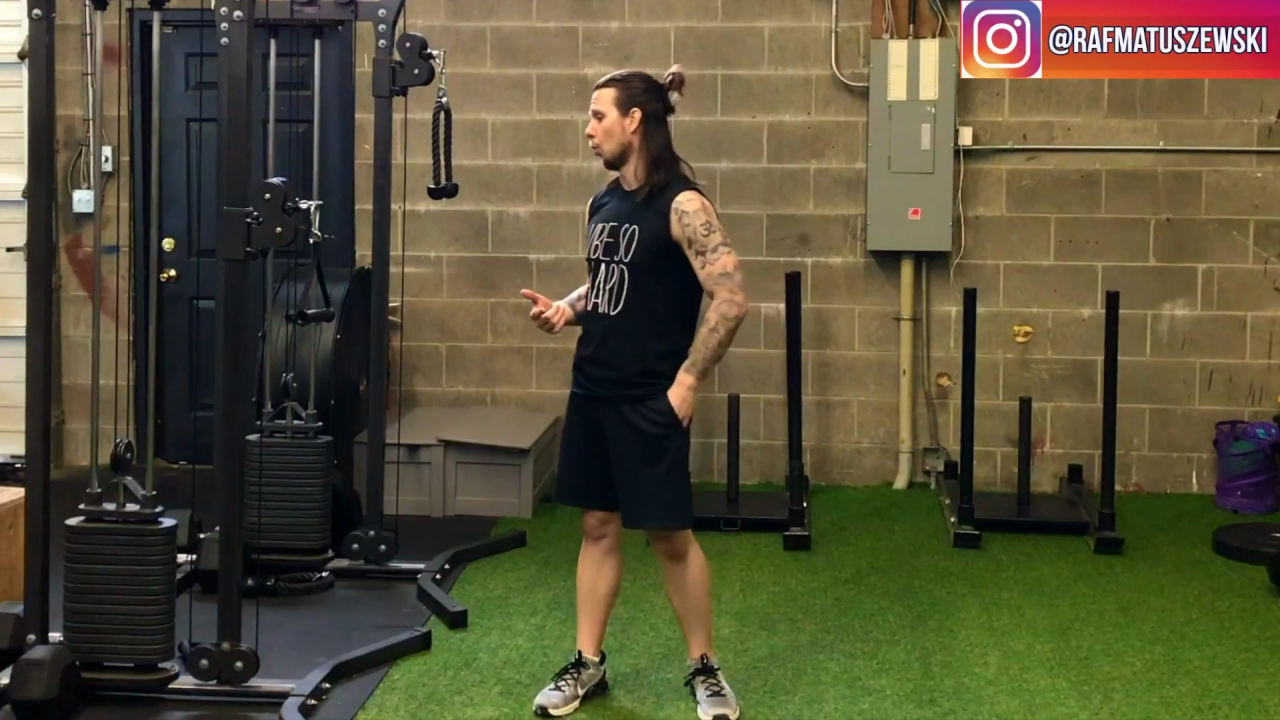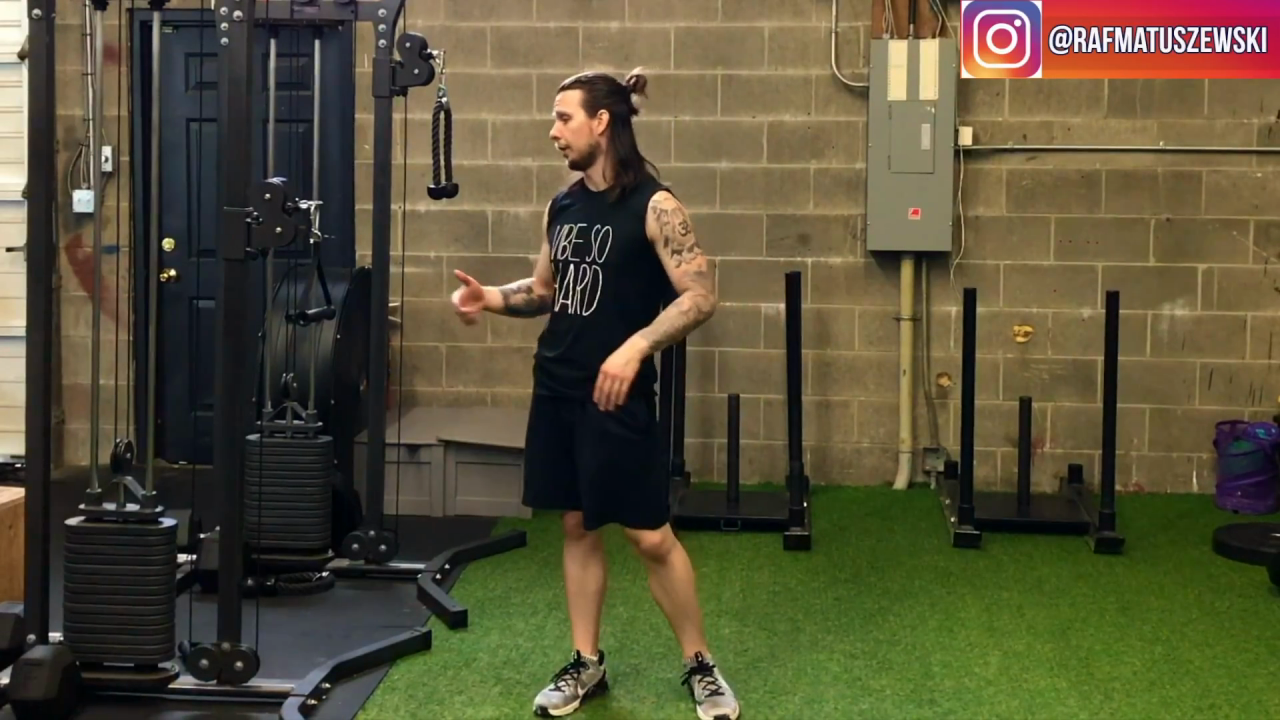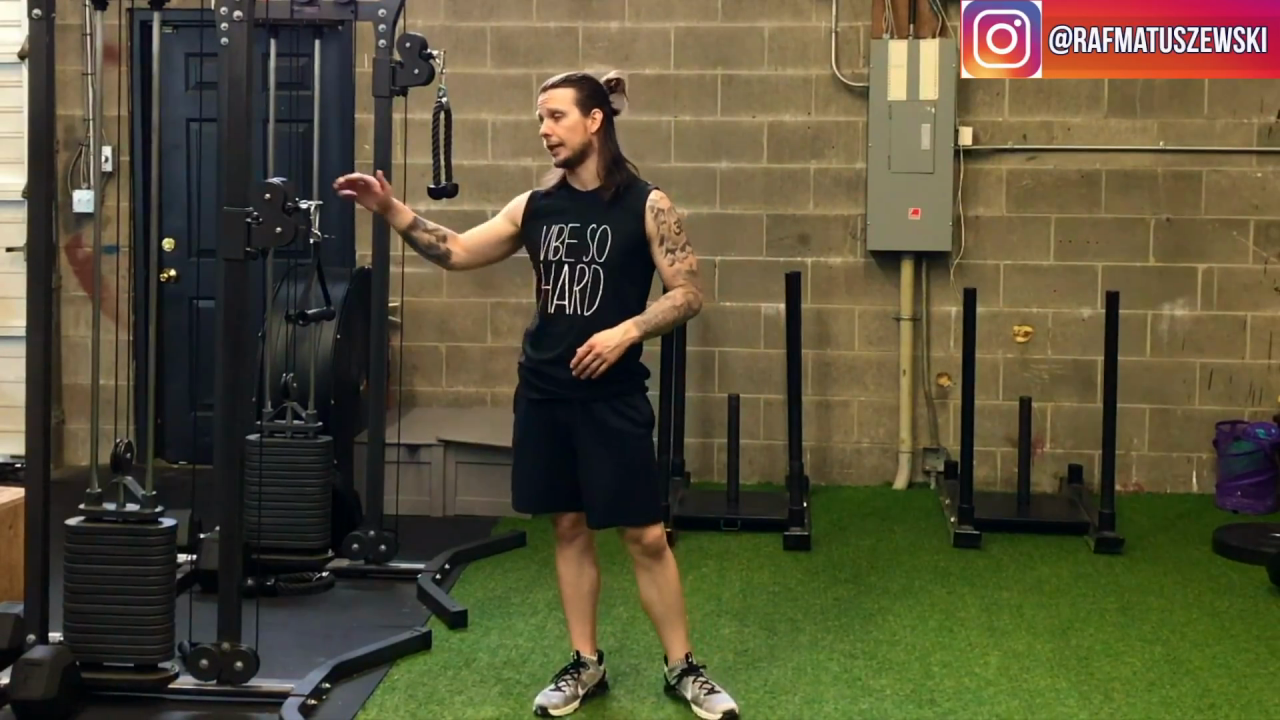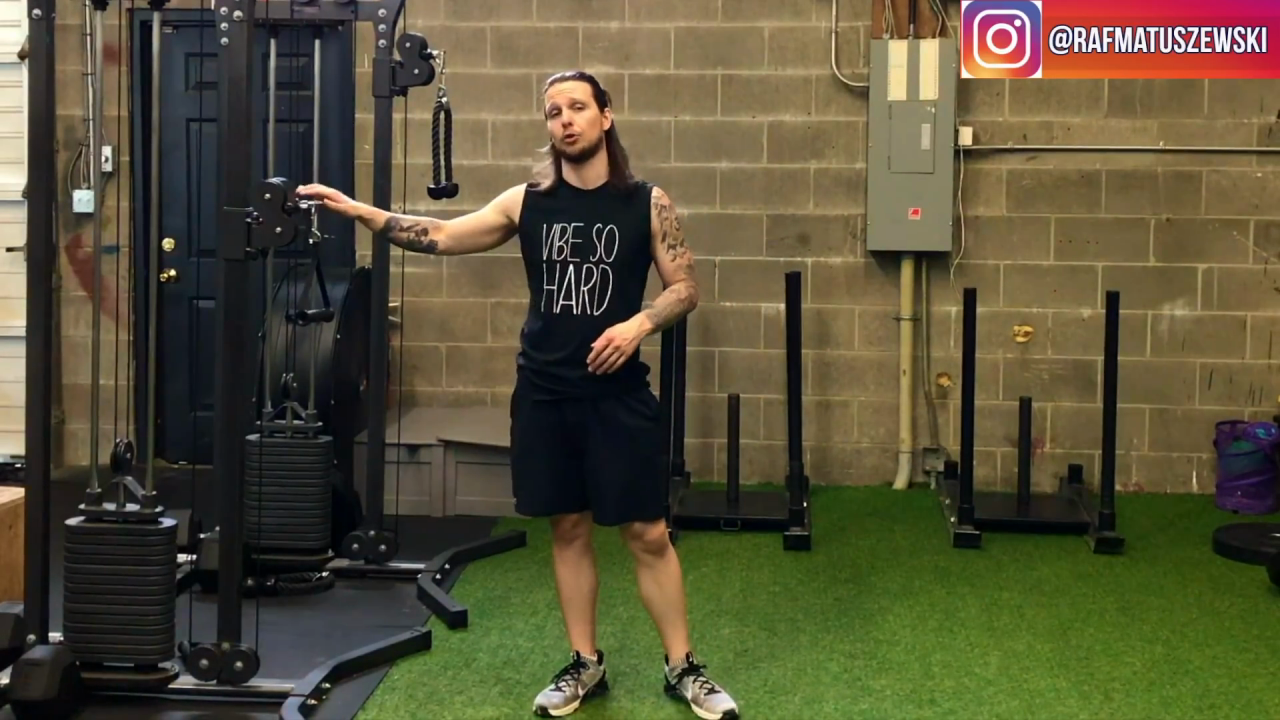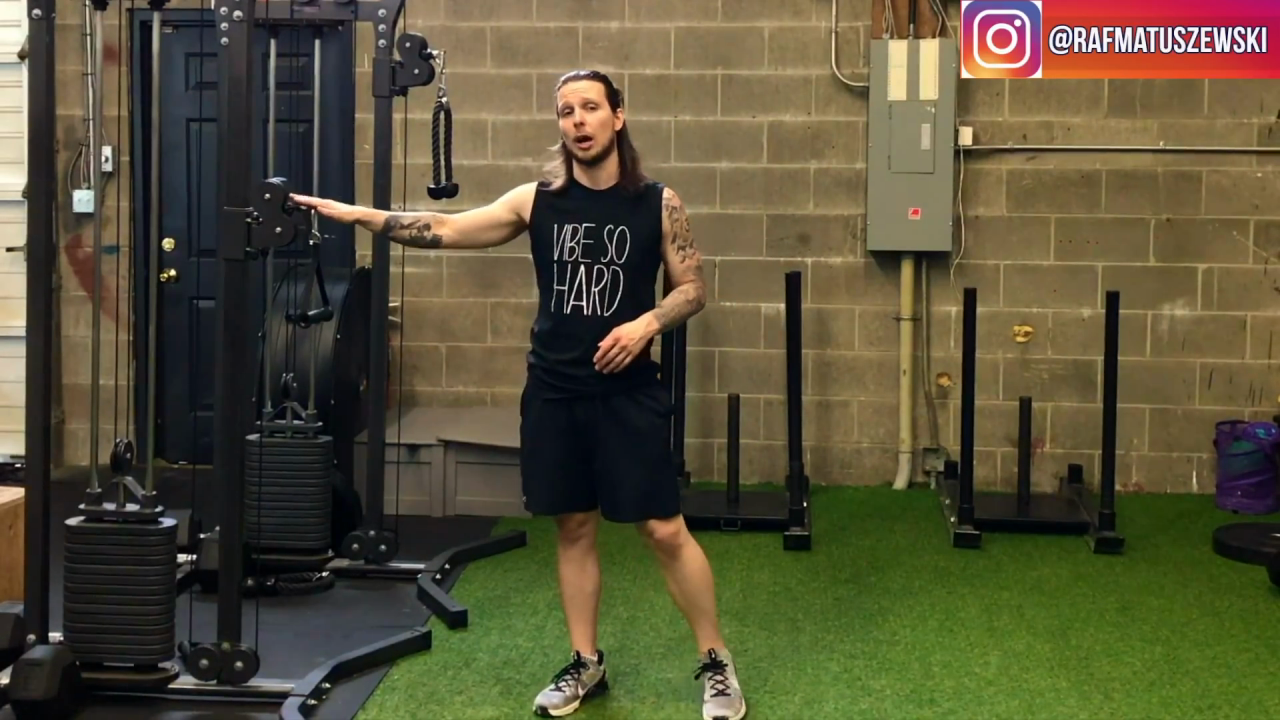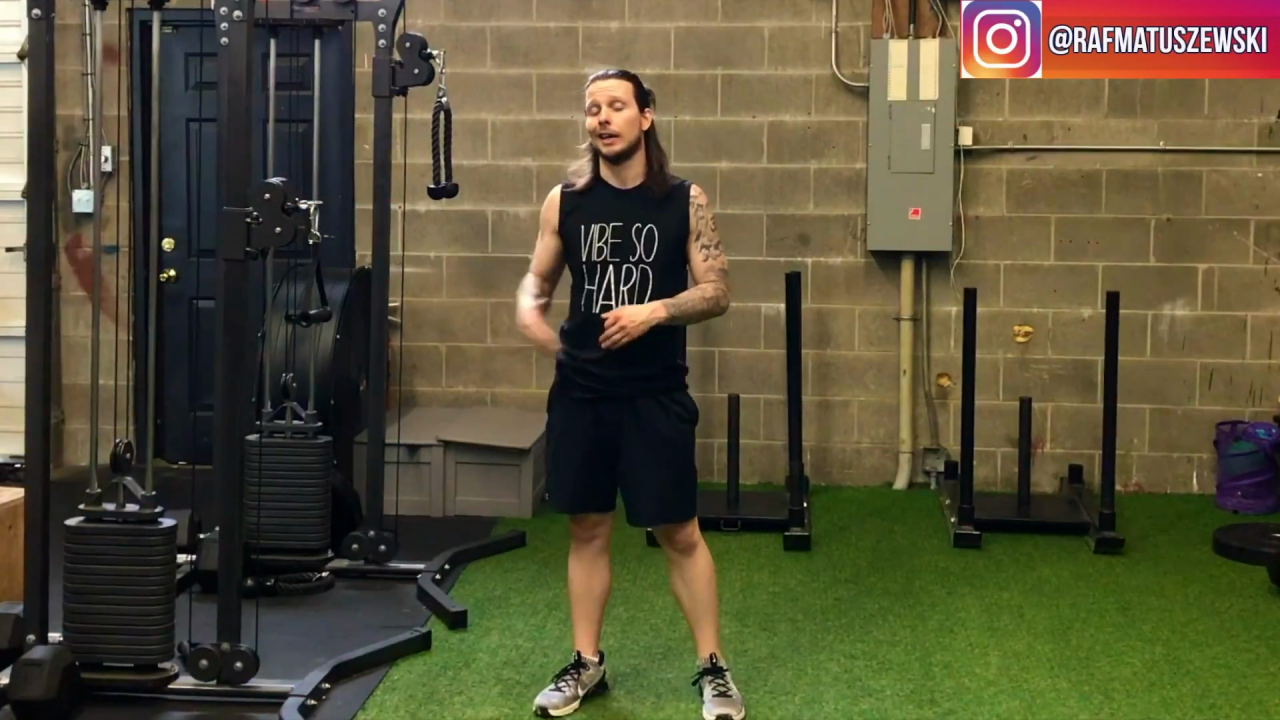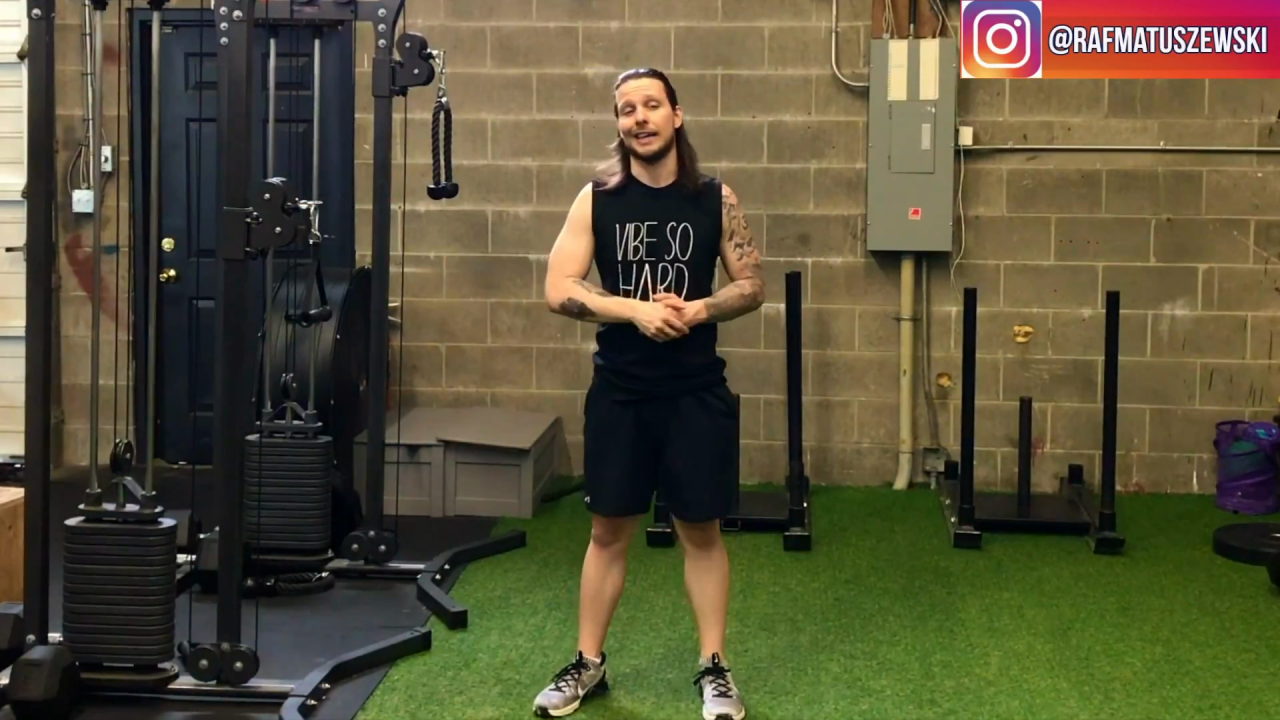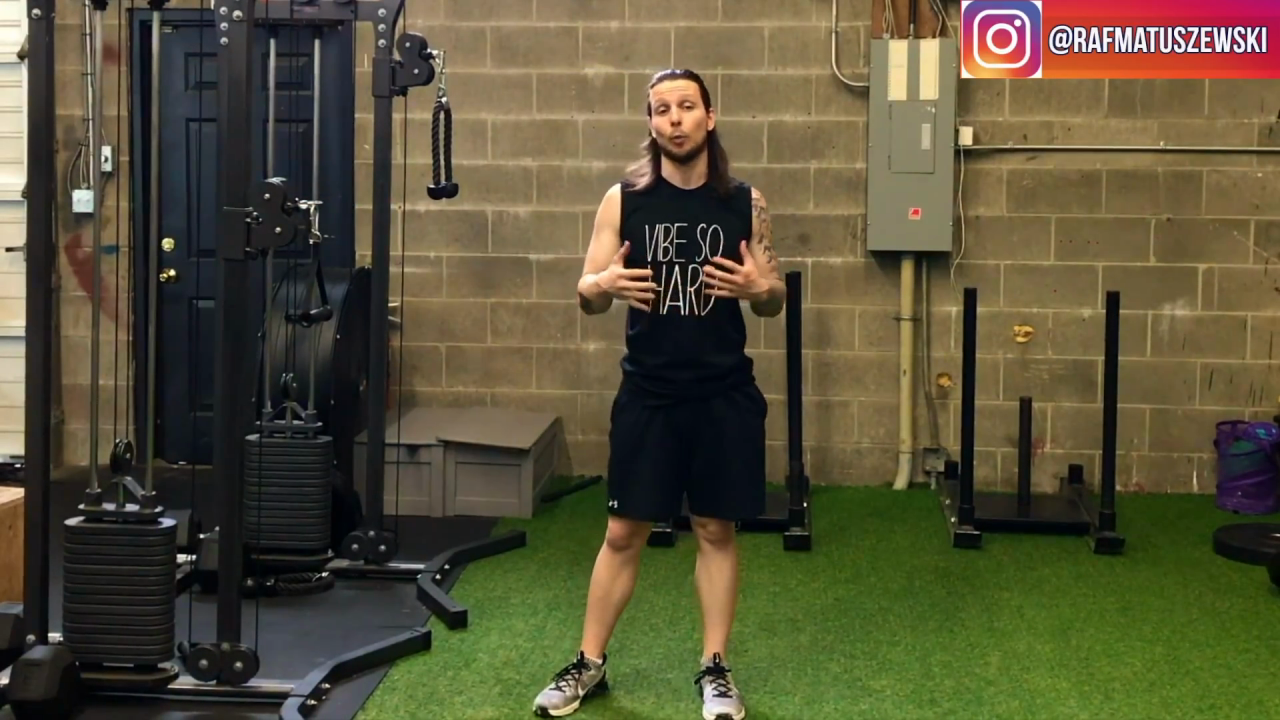
dt=0.4s
person 1, frame 1
left shoulder: (683, 205)
right shoulder: (603, 204)
left elbow: (730, 299)
left wrist: (688, 380)
right wrist: (564, 309)
left hip: (650, 398)
right hip: (591, 391)
left knee: (670, 535)
right knee: (597, 526)
left ankle: (703, 666)
right ankle: (588, 663)
person 1, frame 2
left shoulder: (654, 206)
right shoulder: (562, 206)
left elbow: (700, 296)
left wrist: (635, 349)
right wrist: (493, 298)
left hip: (614, 396)
right hip: (555, 391)
left knee: (649, 535)
right knee: (576, 527)
left ankle: (699, 664)
right ankle: (585, 662)
person 1, frame 3
left shoulder: (648, 205)
right shoulder: (535, 205)
left elbow: (687, 294)
right elbow: (459, 253)
left wrist: (625, 332)
right wrist: (395, 211)
left hip: (613, 396)
right hip: (543, 392)
left knee: (645, 534)
right knee: (568, 527)
left ankle: (682, 666)
right ankle: (585, 663)
person 1, frame 4
left shoulder: (647, 202)
right shoulder: (526, 202)
left elbow: (685, 287)
right elbow: (439, 236)
left wrist: (640, 323)
right wrist: (359, 211)
left hip: (617, 394)
right hip: (543, 393)
left knee: (646, 532)
right knee: (568, 528)
left ankle: (682, 666)
right ankle: (585, 663)
person 1, frame 5
left shoulder: (658, 202)
right shoulder: (537, 199)
left elbow: (693, 287)
right elbow: (446, 229)
left wrist: (649, 322)
right wrist: (357, 214)
left hip: (629, 392)
right hip: (553, 392)
left knee: (665, 530)
right knee: (573, 527)
left ankle: (714, 660)
right ankle: (586, 662)
person 1, frame 6
left shoulder: (685, 199)
right shoulder: (565, 198)
left elbow: (714, 289)
right elbow: (540, 276)
left wrist: (653, 311)
right wrist: (529, 307)
left hip: (656, 393)
right hip: (581, 390)
left knee: (678, 532)
right knee: (586, 528)
left ankle: (711, 667)
right ankle: (585, 663)
person 1, frame 7
left shoulder: (716, 198)
right shoulder: (596, 199)
left elbow: (751, 285)
right elbow: (557, 290)
left wrist: (696, 310)
right wrist: (635, 309)
left hip: (696, 391)
right hip: (618, 392)
left knee: (701, 529)
right knee: (608, 529)
left ankle: (713, 667)
right ankle: (588, 664)
person 1, frame 8
left shoulder: (744, 201)
right shoulder: (623, 199)
left elbow: (774, 299)
right elbow: (585, 292)
left wrist: (759, 287)
right wrist: (607, 282)
left hip: (725, 393)
right hip: (647, 394)
left knee: (717, 530)
right knee: (624, 531)
left ankle: (714, 667)
right ankle: (589, 664)
